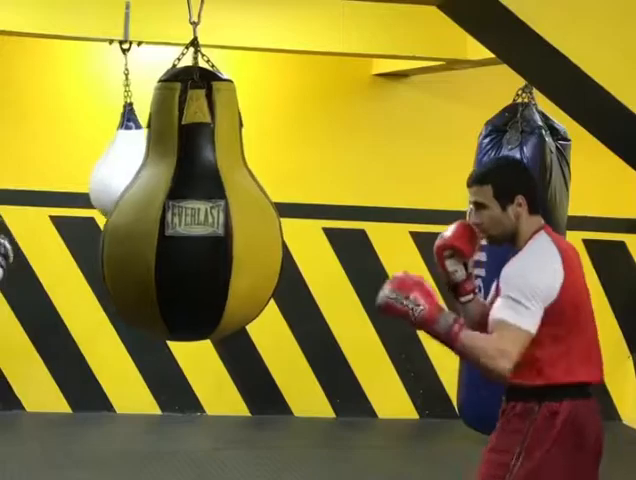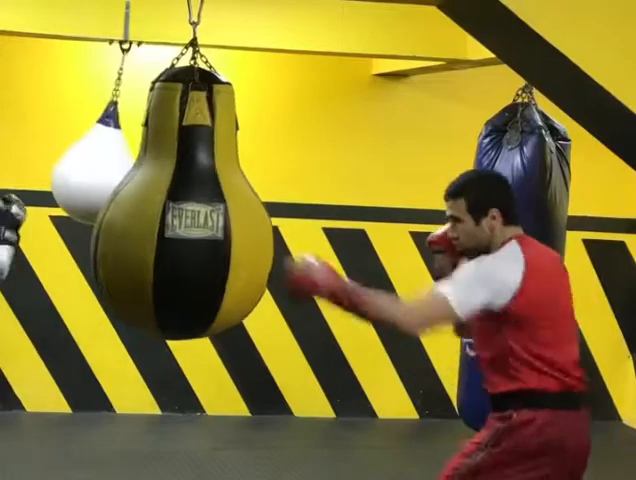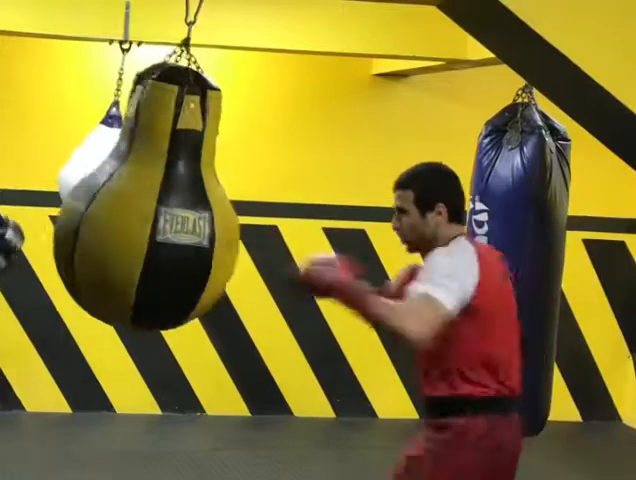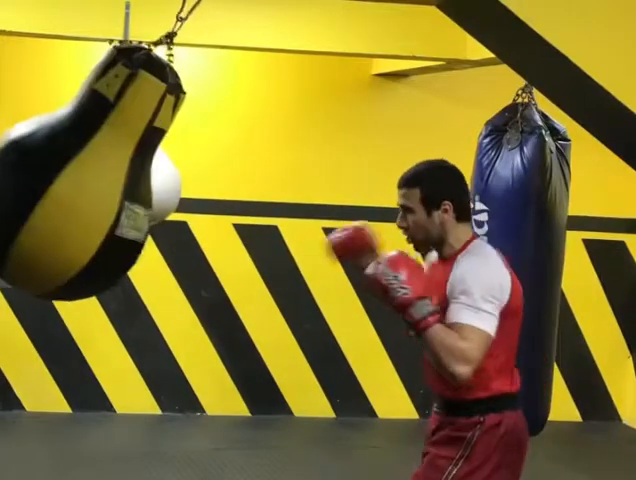
dt=0.4s
person 1, frame 1
left shoulder: (530, 264)
right shoulder: (549, 251)
left elbow: (499, 358)
right elbow: (485, 324)
left wrist: (434, 318)
right wrist: (459, 277)
left hip: (544, 417)
right hip: (570, 413)
person 1, frame 2
left shoulder: (503, 266)
right shoulder: (544, 258)
left elbow: (411, 317)
left wrist: (337, 287)
right wrist: (456, 257)
left hip: (529, 425)
person 1, frame 3
left shoulder: (457, 261)
right shoulder: (482, 256)
left elbow: (413, 327)
left wrist: (350, 288)
left hip: (467, 430)
right hip: (482, 424)
person 1, frame 4
left shoulder: (478, 269)
right shoulder: (446, 260)
left elbow: (461, 365)
left wrist: (414, 301)
right wrist: (368, 262)
left hip: (480, 430)
right hip: (471, 423)
